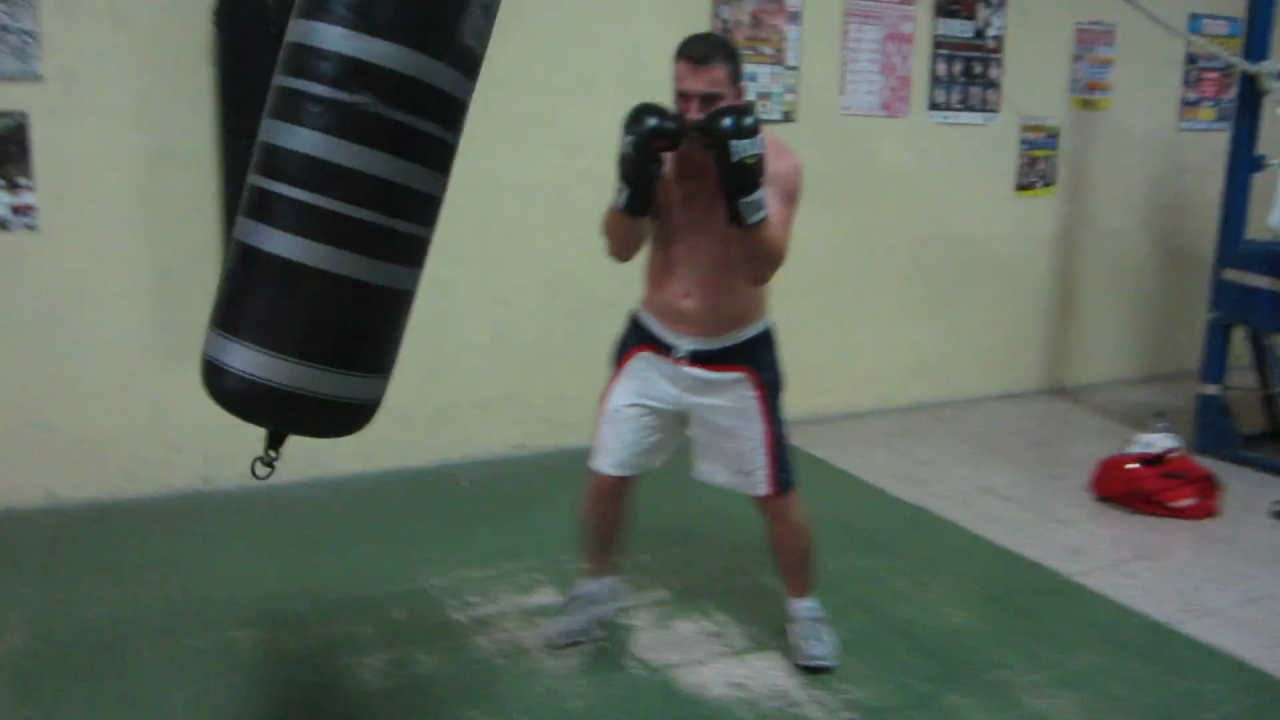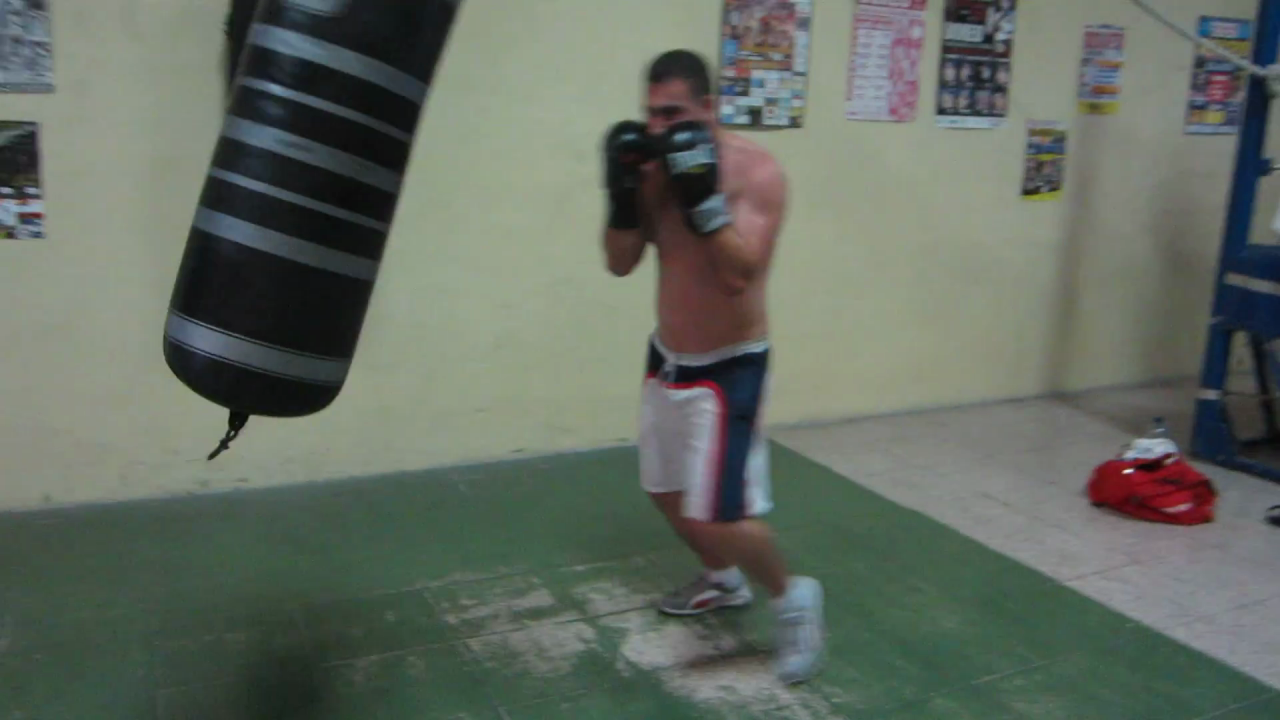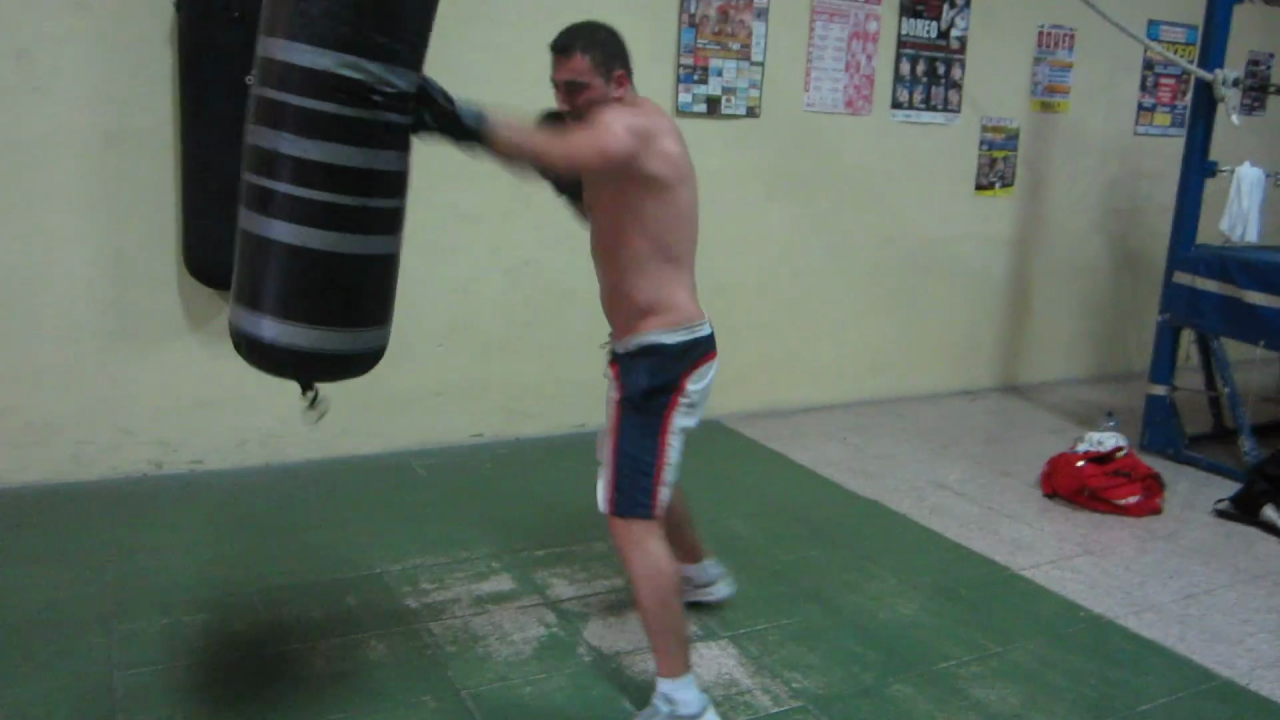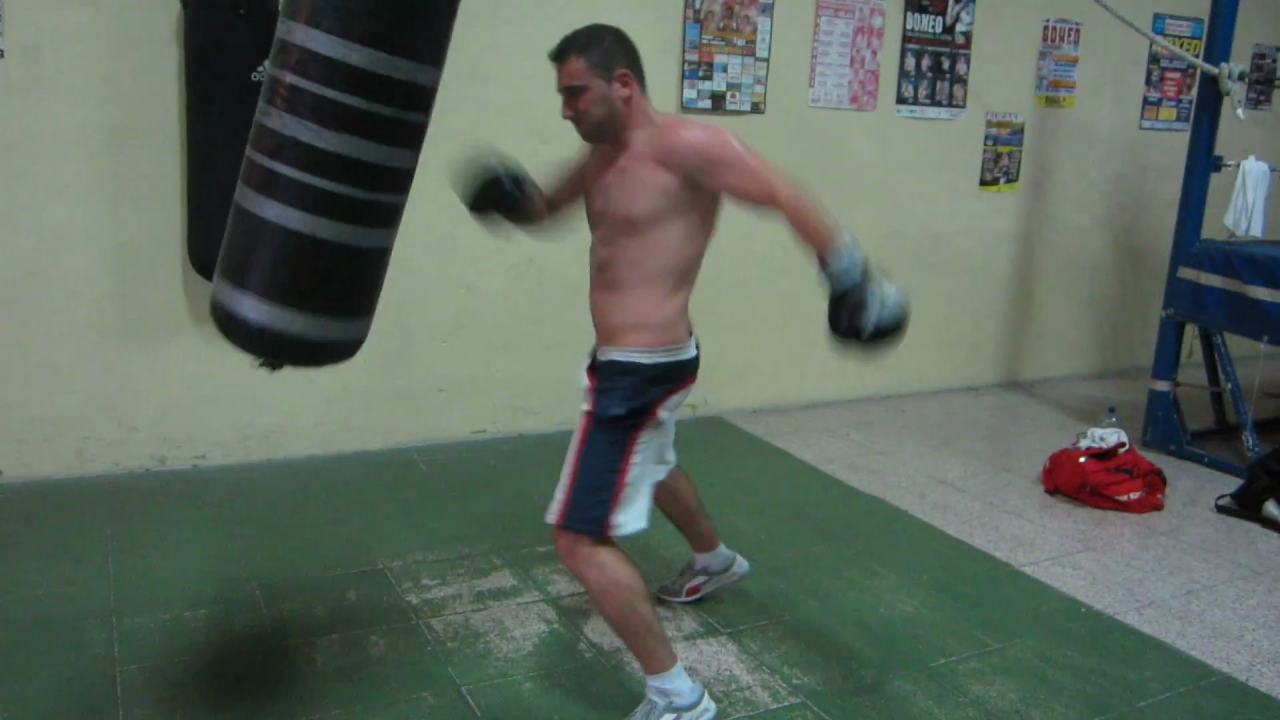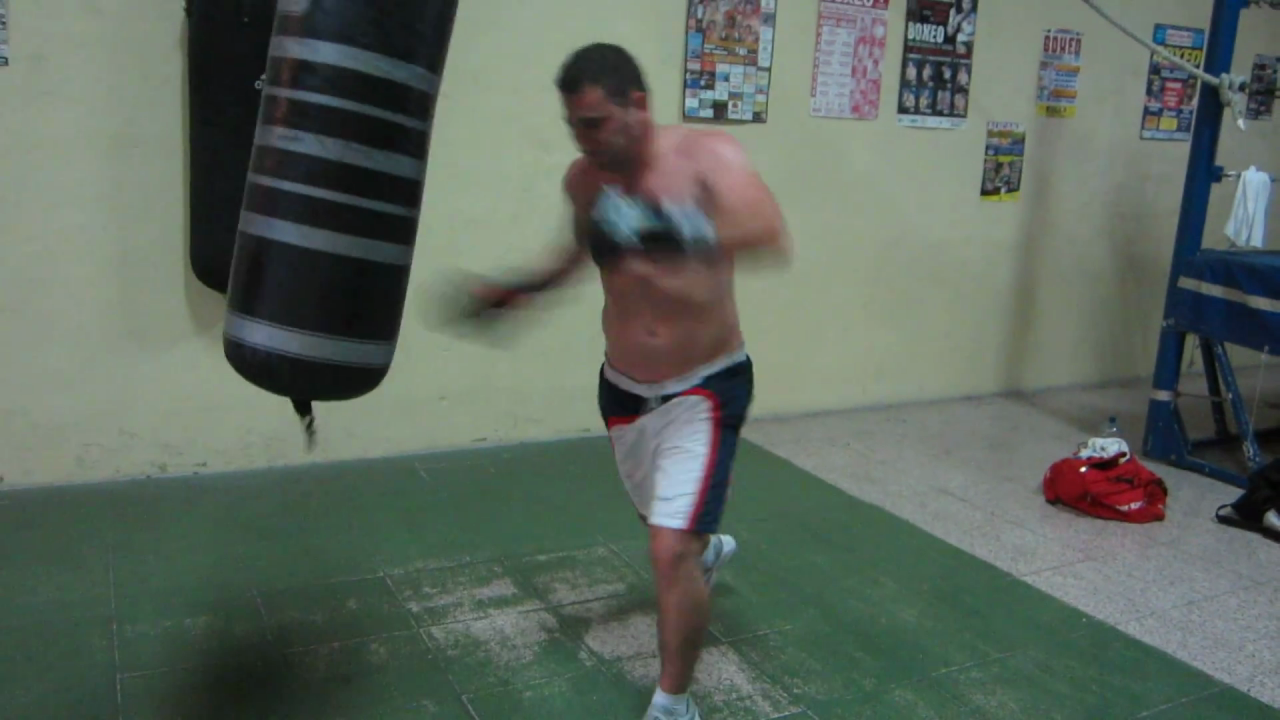
dt=0.3s
person 1, frame 1
left shoulder: (775, 160)
right shoulder: (654, 146)
left elbow: (762, 267)
right elbow: (619, 248)
left wrist: (745, 183)
right wrist: (633, 174)
left hip: (736, 354)
right hip: (652, 344)
left knee: (773, 494)
right knee: (605, 473)
left ankle: (804, 607)
right ankle: (596, 586)
person 1, frame 2
left shoulder: (757, 170)
right shoulder: (651, 165)
left elbow: (740, 274)
right elbow: (619, 263)
left wrist: (703, 195)
right wrist: (621, 193)
left hip: (729, 370)
right hip: (666, 362)
left knee: (727, 515)
right knee: (665, 492)
left ankle: (791, 596)
right ankle: (723, 580)
person 1, frame 3
left shoulder: (637, 126)
right shoulder: (605, 135)
left elbow: (558, 151)
left wrist: (459, 116)
right wrist: (565, 176)
left hip: (665, 354)
right hip: (650, 348)
left knee: (628, 521)
right knee: (643, 480)
right ankle: (702, 574)
person 1, frame 4
left shoulder: (683, 145)
right shoulder: (605, 147)
left elbow: (783, 194)
right elbow: (543, 211)
left wrist: (851, 278)
right wrist: (509, 189)
left hip: (639, 371)
right hip: (637, 362)
left knee: (577, 540)
right knee: (648, 470)
right ankle: (717, 560)
person 1, frame 5
left shoulder: (711, 154)
right shoulder: (586, 178)
left elbow: (768, 241)
left wrist: (655, 224)
right wrist: (520, 288)
left hip: (707, 389)
right hip: (627, 388)
left knee: (671, 551)
right knee: (665, 519)
right ankle: (709, 549)
